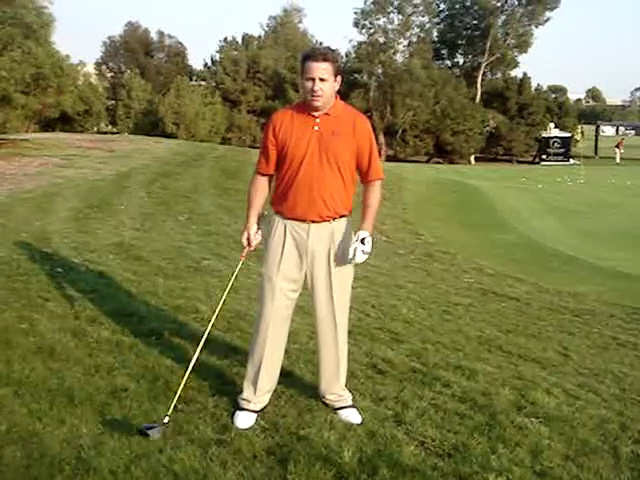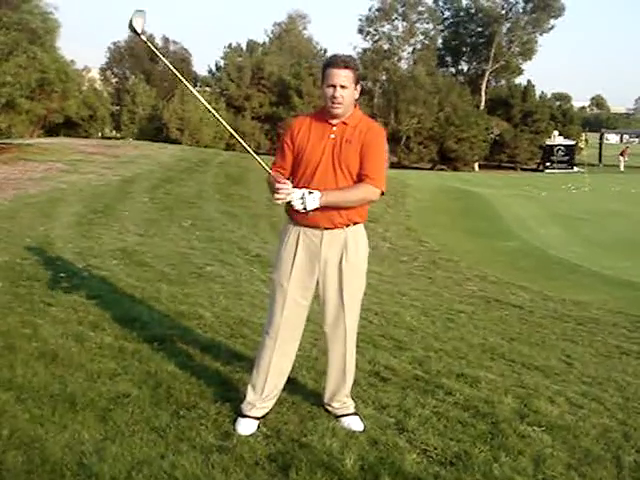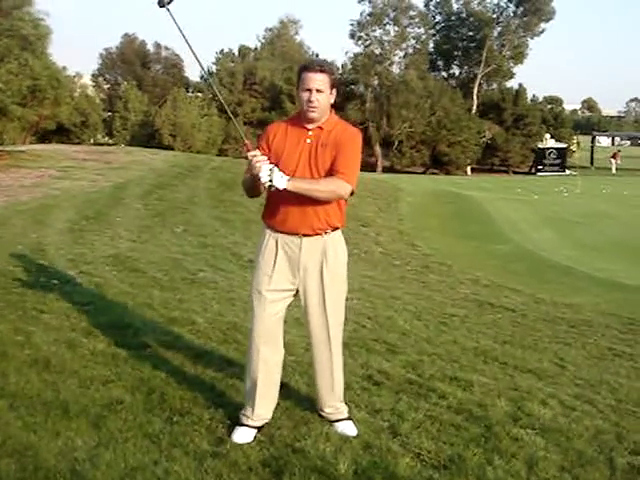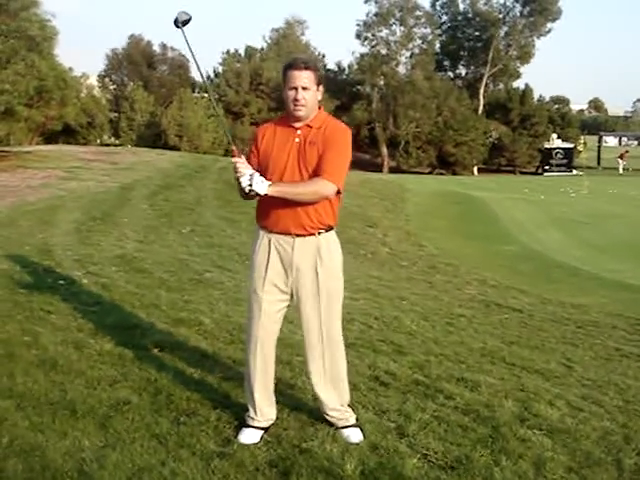
dt=0.7s
person 1, frame 1
left shoulder: (356, 123)
right shoulder: (280, 120)
left elbow: (373, 180)
right elbow: (263, 175)
left wrist: (365, 229)
right wrist: (251, 222)
left hip: (334, 232)
right hip: (285, 229)
left knee: (333, 315)
right knee: (272, 313)
left ankle: (335, 392)
right ankle: (254, 396)
person 1, frame 2
left shoulder: (371, 132)
right shoulder: (298, 126)
left elbow: (371, 190)
right elbow: (277, 175)
left wrist: (316, 197)
right wrist: (279, 186)
left hip: (346, 240)
right hip: (299, 236)
left knee: (342, 324)
right knee: (282, 320)
left ankle: (339, 400)
right ankle: (256, 402)
person 1, frame 3
left shoulder: (348, 135)
right shoulder: (275, 131)
left elbow: (341, 187)
right elbow: (250, 189)
left wrist: (286, 181)
right wrist: (256, 175)
left hip: (324, 245)
right hip: (277, 242)
left knee: (327, 329)
right knee: (264, 327)
left ankle: (332, 406)
right ankle: (255, 413)
person 1, frame 4
left shoulder: (336, 132)
right shoulder: (264, 132)
left elbow: (326, 187)
right elbow: (247, 192)
left wrist: (267, 186)
right wrist: (244, 179)
left hip: (318, 245)
right hip: (271, 243)
left knee: (326, 331)
right knee: (261, 329)
left ankle: (339, 411)
right ankle: (259, 414)
